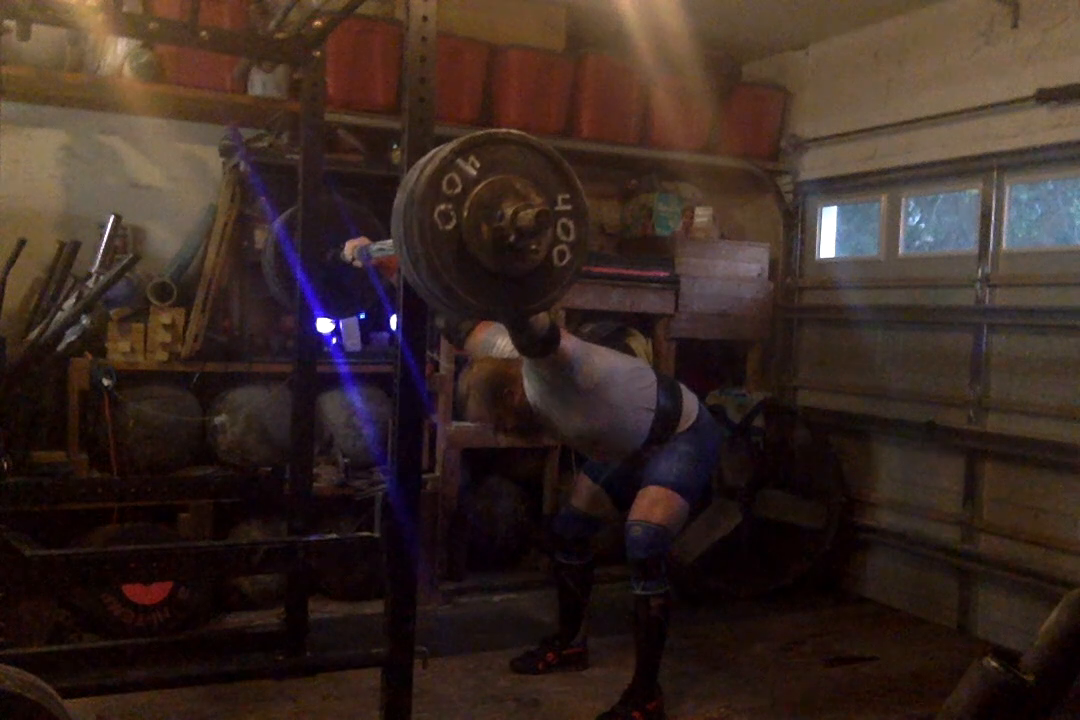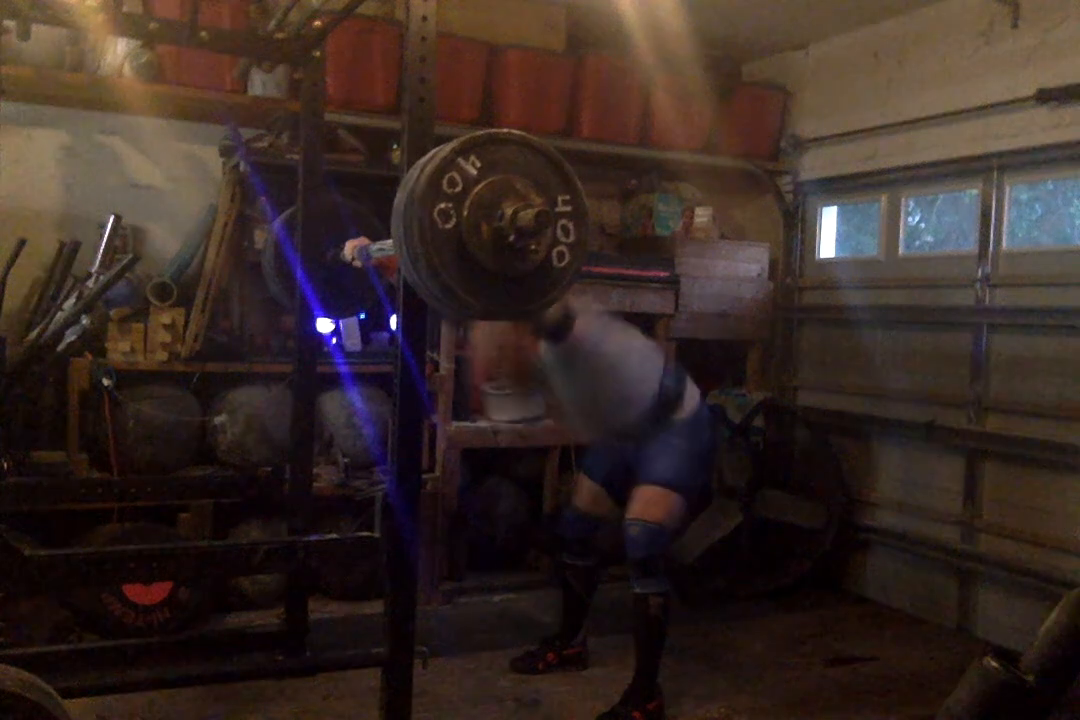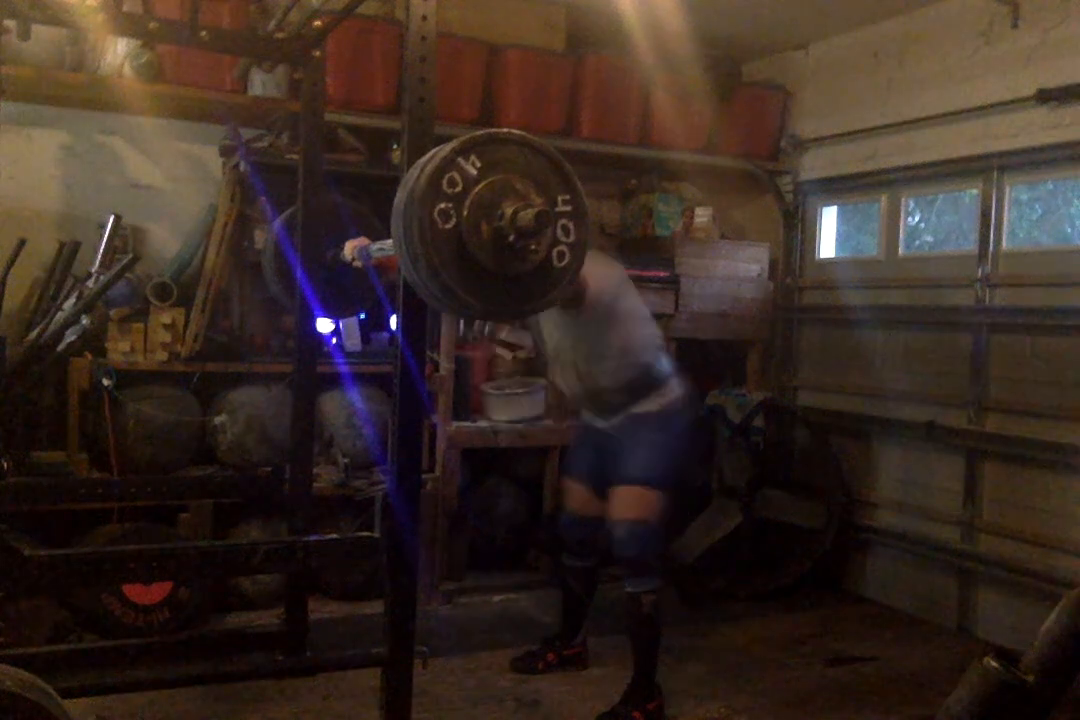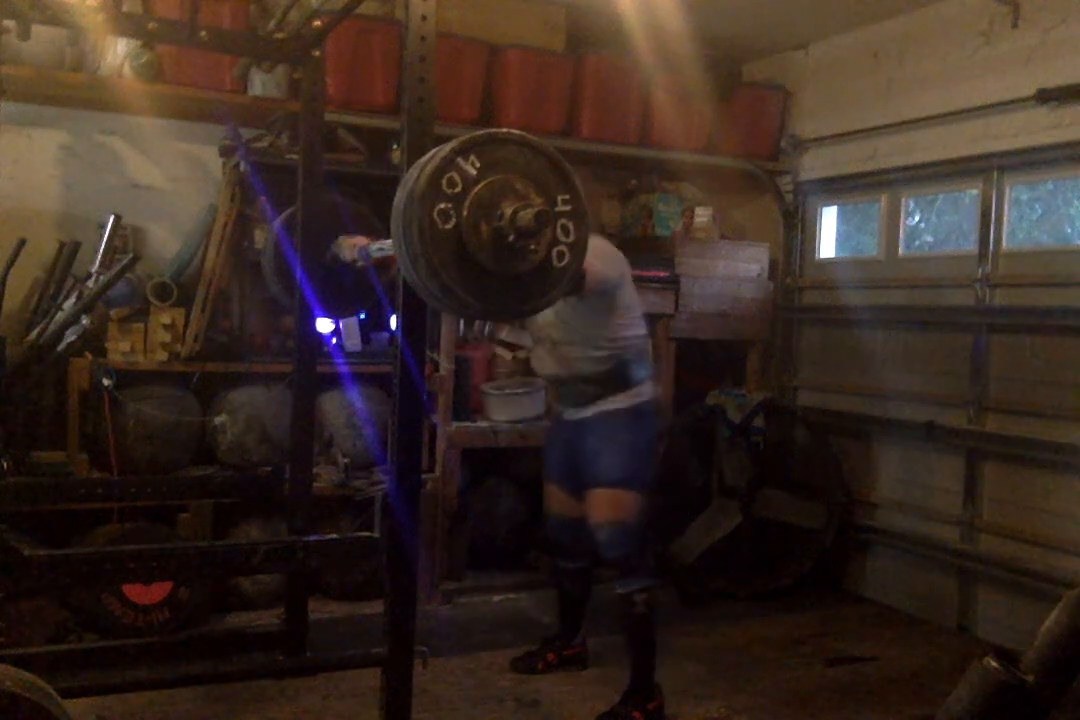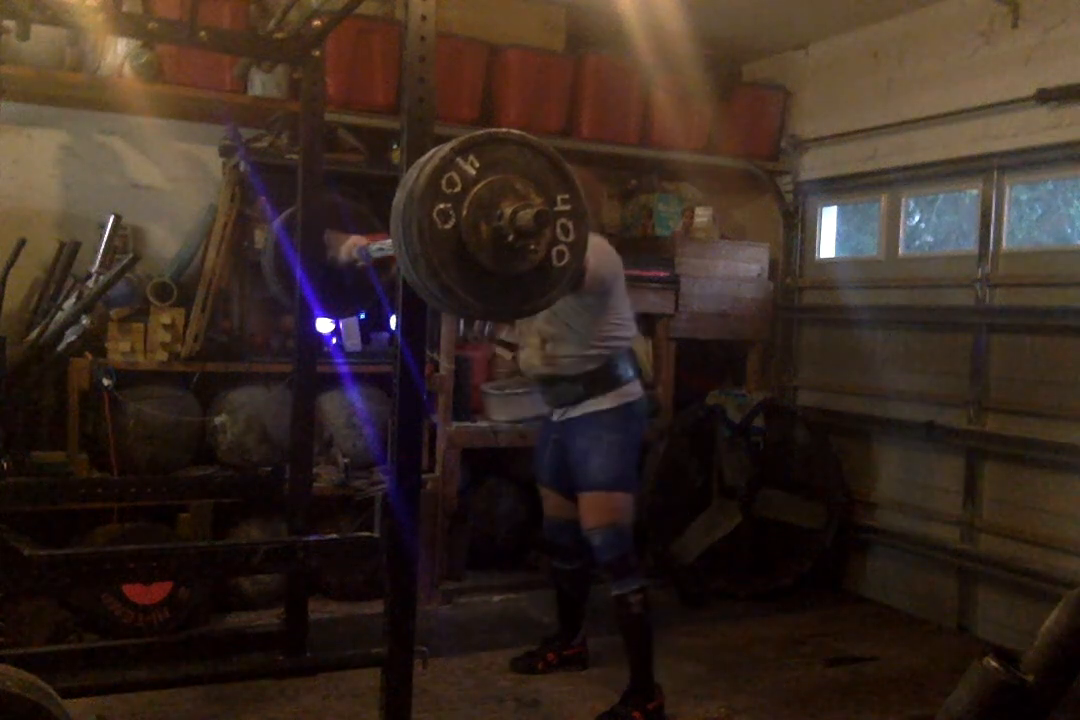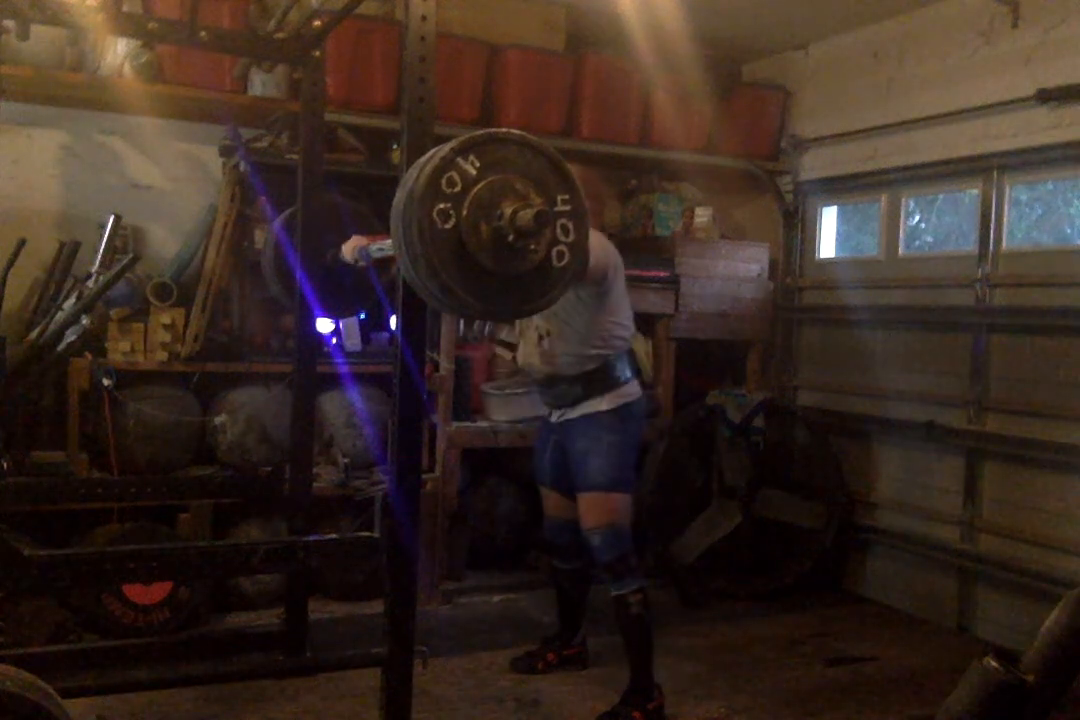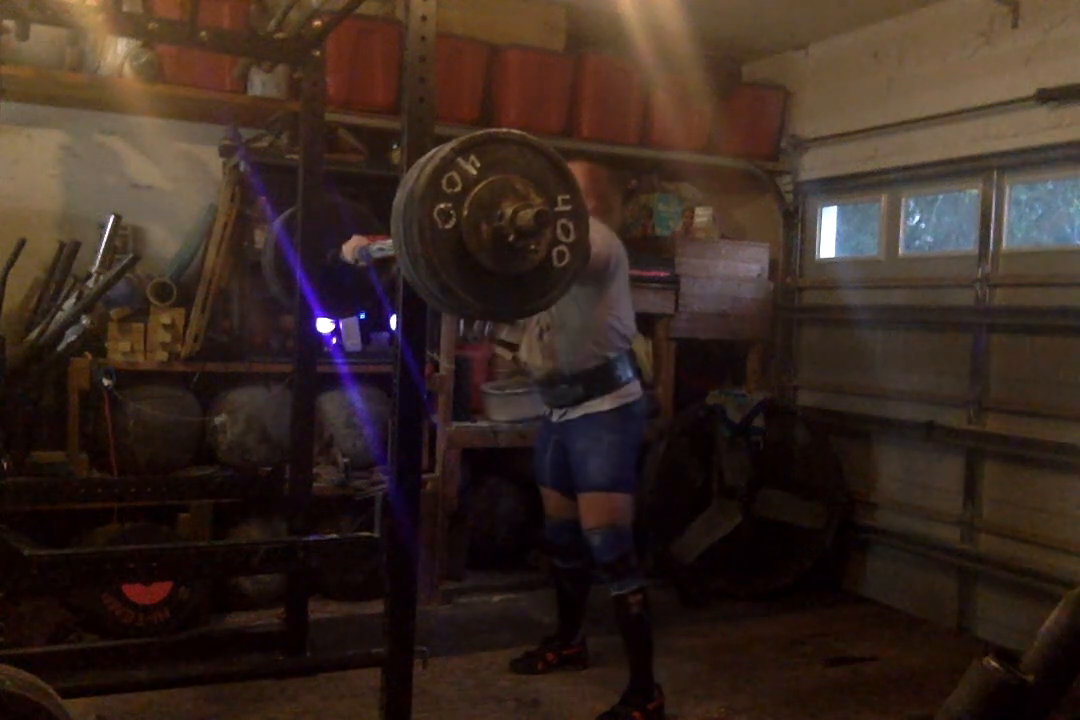
dt=0.2s
person 1, frame 1
left shoulder: (552, 371)
right shoulder: (505, 357)
left elbow: (528, 327)
right elbow: (458, 321)
right wrist: (381, 260)
left hip: (683, 436)
right hip: (633, 444)
left knee: (643, 546)
right knee: (569, 530)
right ankle: (569, 642)
person 1, frame 2
left shoulder: (567, 342)
right shoulder: (533, 339)
left elbow: (543, 314)
right wrist: (382, 258)
left hip: (675, 426)
right hip: (627, 431)
left knee: (641, 545)
right knee: (574, 530)
right ankle: (570, 642)
person 1, frame 3
left shoulder: (585, 273)
left elbow: (563, 288)
right wrist: (380, 256)
left hip: (651, 414)
right hip: (603, 418)
left knee: (632, 543)
right knee: (576, 532)
right ankle: (569, 642)
person 1, frame 4
left shoulder: (593, 253)
right wrist: (377, 252)
left hip: (620, 410)
right hip: (574, 412)
left knee: (618, 544)
right knee: (565, 534)
right ankle: (569, 642)
person 1, frame 5
left shoulder: (587, 250)
left hip: (604, 410)
right hip: (561, 411)
left knee: (609, 546)
right knee: (560, 536)
right ankle: (568, 642)
person 1, frame 6
left shoulder: (592, 248)
left hip: (606, 411)
right hip: (563, 412)
left knee: (609, 545)
right knee: (561, 535)
right ankle: (569, 640)
person 1, frame 7
left shoulder: (594, 240)
left hip: (604, 412)
right hip: (560, 411)
left knee: (609, 549)
right knee: (561, 537)
right ankle: (568, 641)
